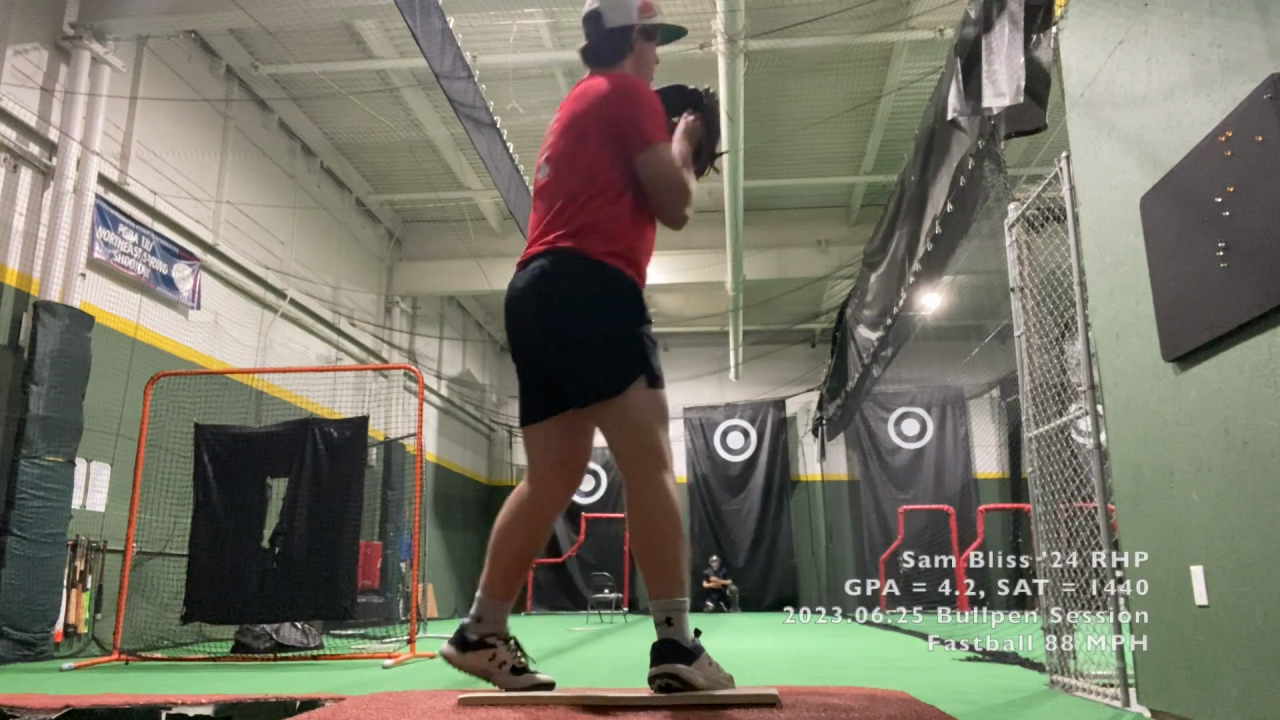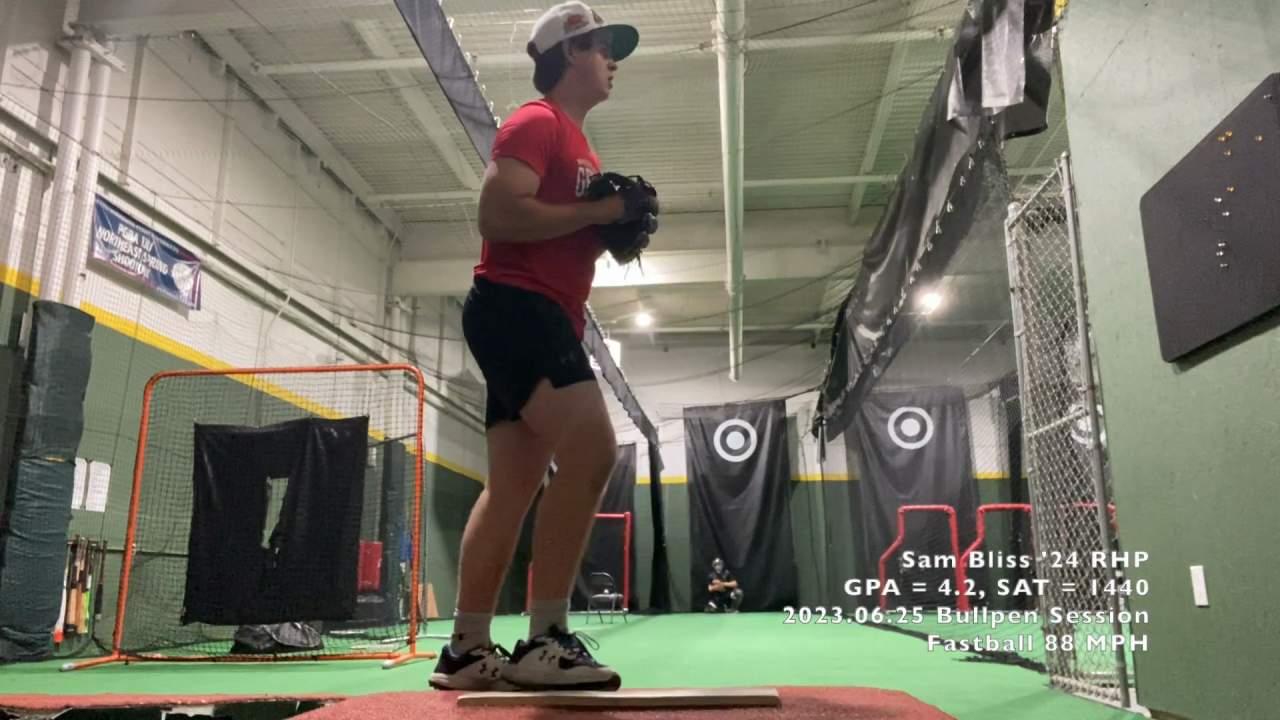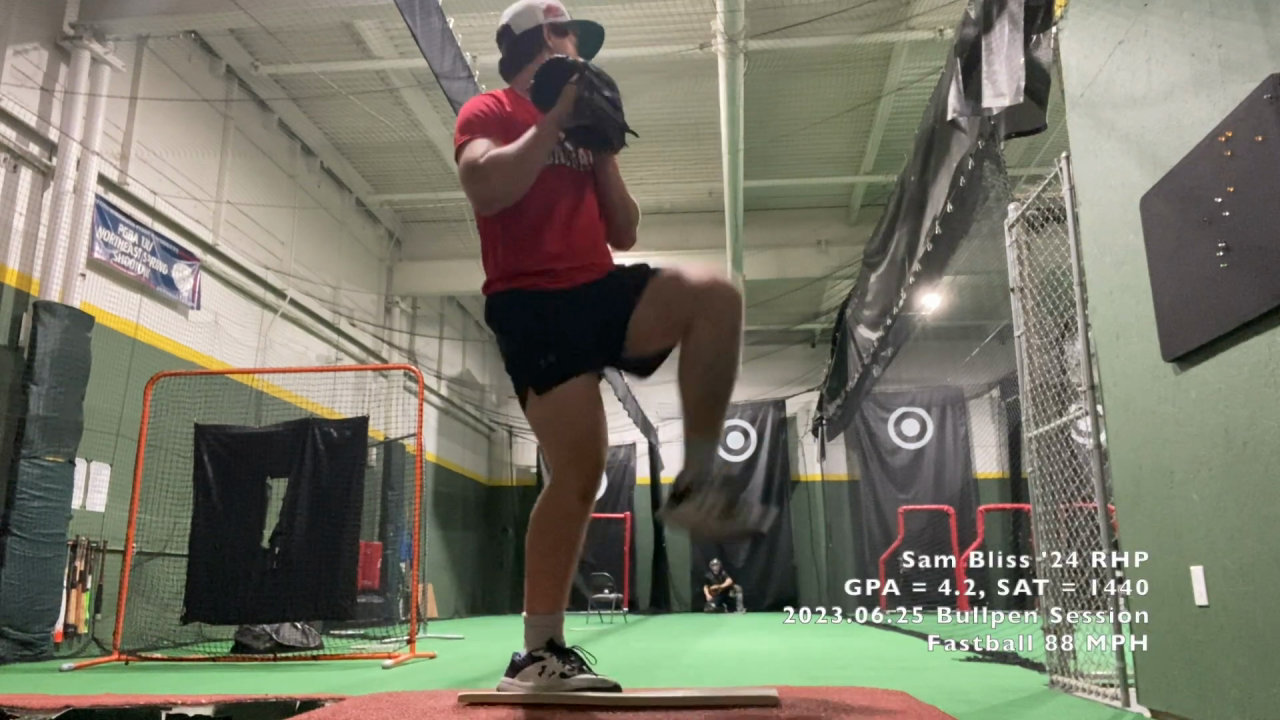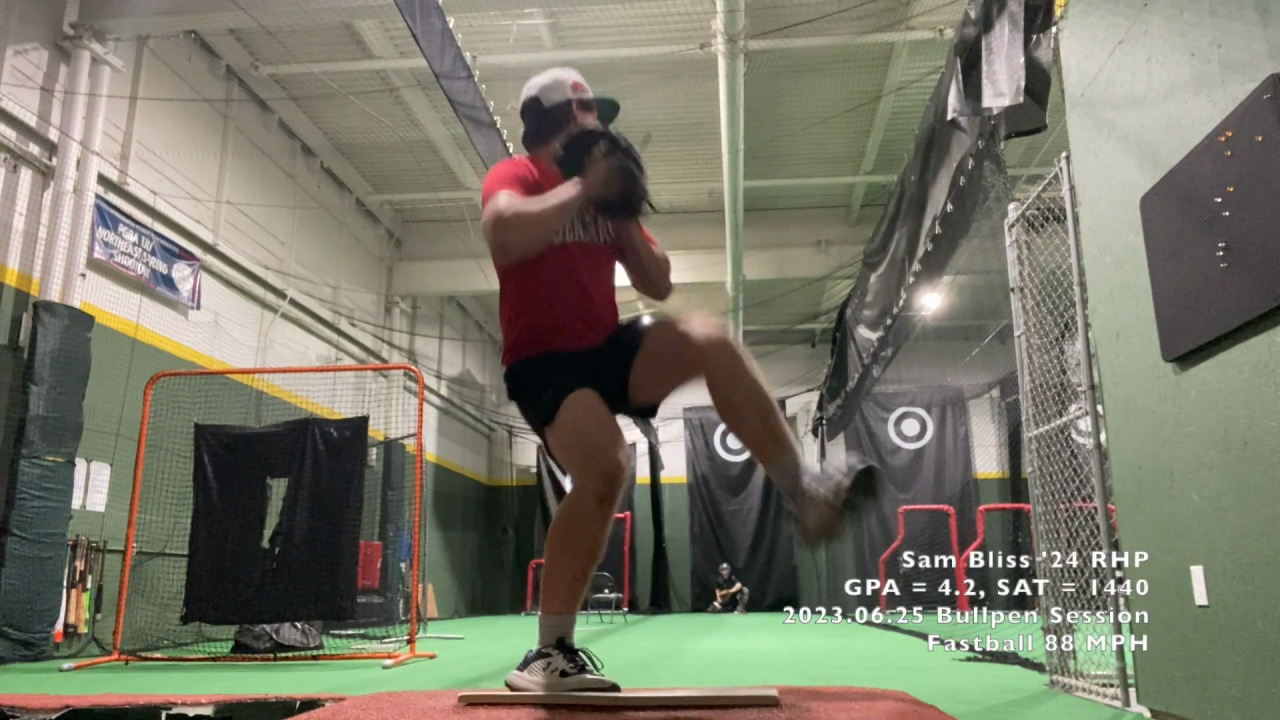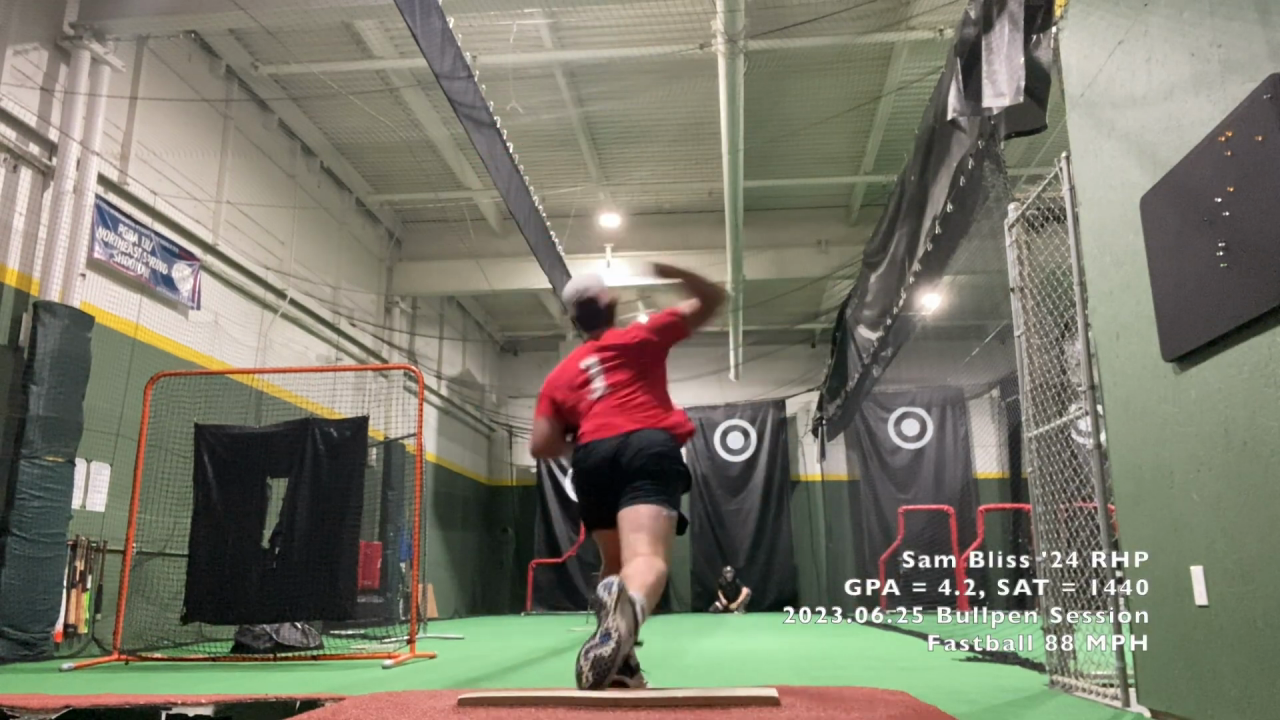
dt=0.5s
person 1, frame 1
left shoulder: (577, 108)
right shoulder: (629, 96)
right elbow: (673, 209)
left wrist: (665, 156)
right wrist: (682, 145)
left hip: (540, 294)
right hip: (586, 294)
left knee: (551, 476)
right knee: (649, 463)
left ankle: (480, 635)
right ankle: (676, 646)
person 1, frame 2
left shoulder: (574, 143)
right shoulder: (536, 123)
right elbow: (497, 218)
left wrist: (610, 229)
right wrist: (597, 211)
left hip: (541, 320)
right hip: (515, 310)
left knee: (511, 487)
right knee: (591, 452)
left ankle: (466, 650)
right ankle: (544, 637)
person 1, frame 3
right shoulder: (487, 113)
left elbow: (625, 230)
right elbow: (488, 190)
left wrist: (599, 149)
right wrist: (551, 124)
left hip: (603, 294)
right hip: (532, 303)
left knee: (714, 296)
right knee: (579, 466)
left ankle: (698, 486)
right ankle: (539, 652)
person 1, frame 4
left shoulder: (611, 188)
right shoulder: (511, 177)
left elbow: (658, 285)
right elbow: (506, 237)
left wrist: (626, 217)
right wrist: (582, 188)
left hip: (610, 349)
right hip: (544, 366)
left knee: (710, 343)
right knee: (603, 469)
left ankle: (802, 490)
right ankle: (548, 652)
person 1, frame 5
left shoulder: (559, 377)
right shoulder: (644, 331)
left elbow: (541, 447)
right elbow: (711, 301)
left hip: (594, 462)
right hip: (651, 451)
left knee: (617, 564)
right knee: (644, 563)
left ankle: (620, 662)
right ankle: (623, 608)
